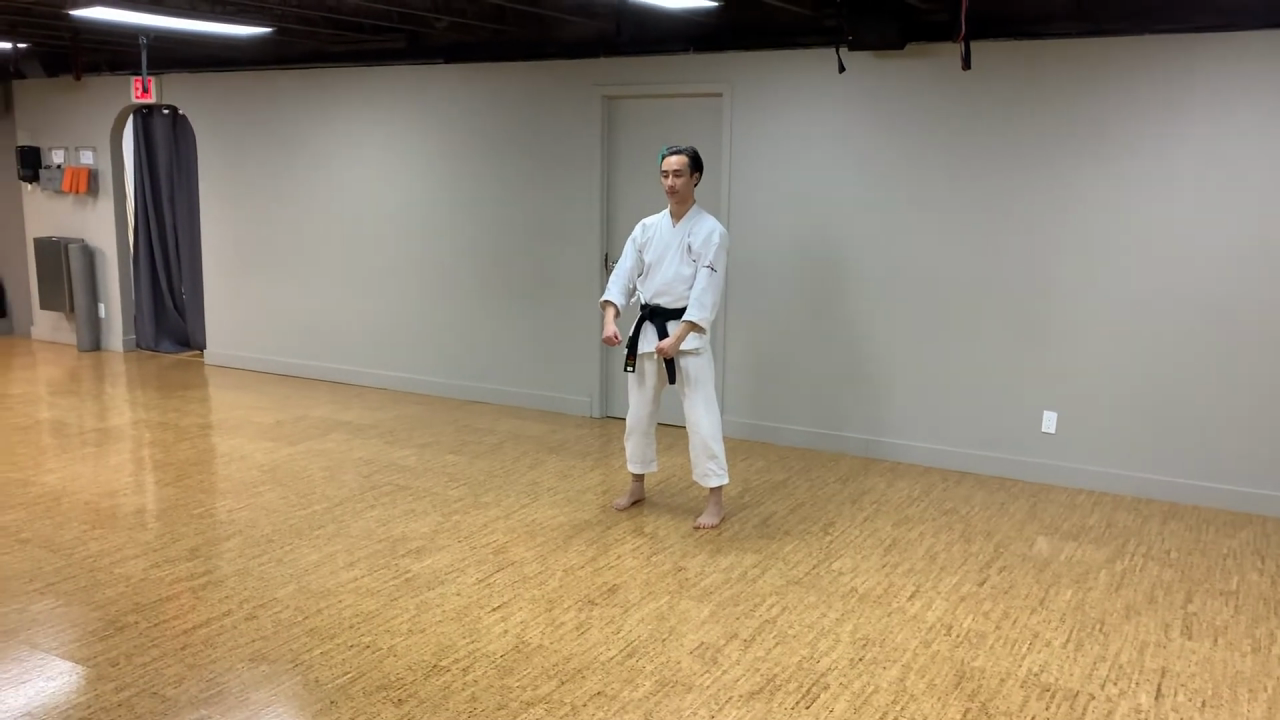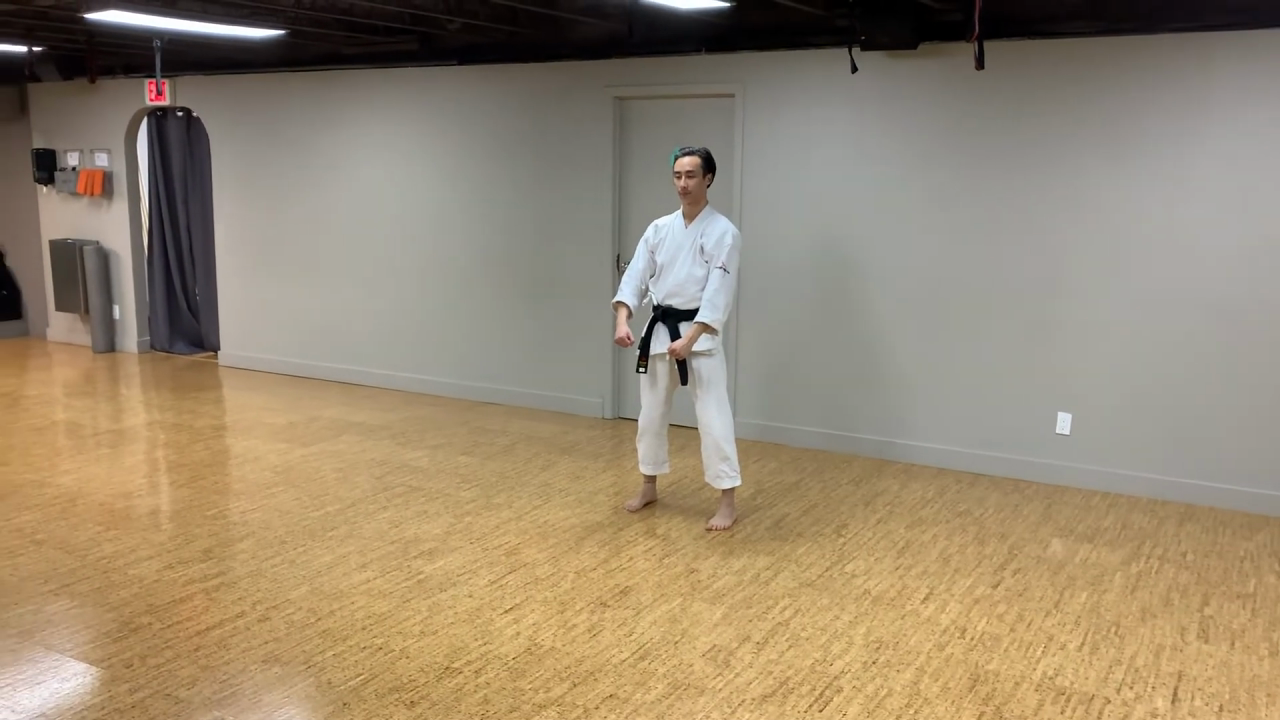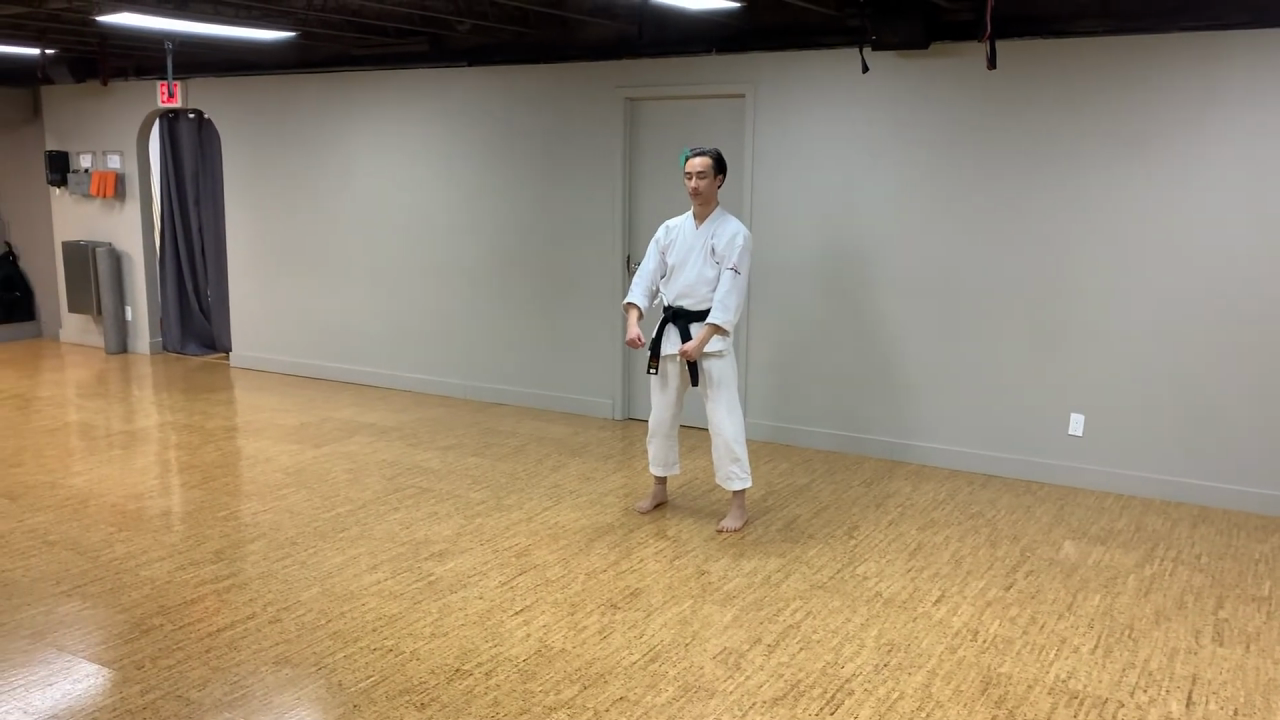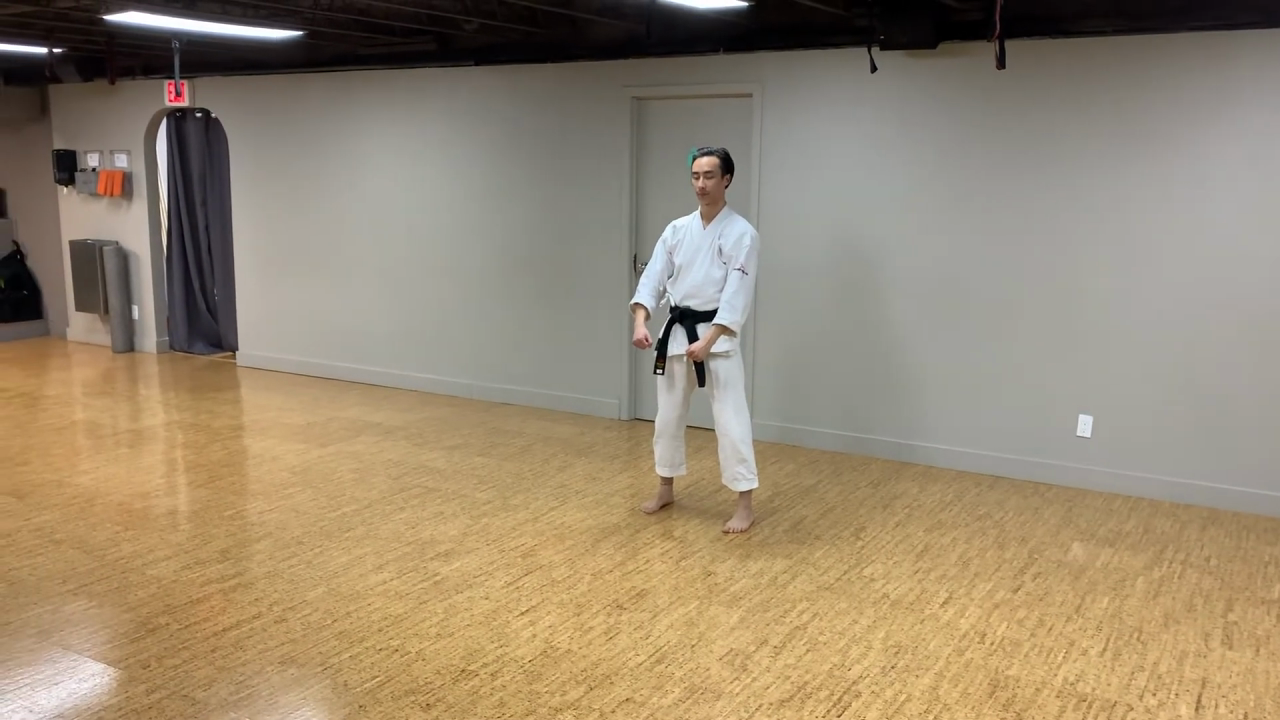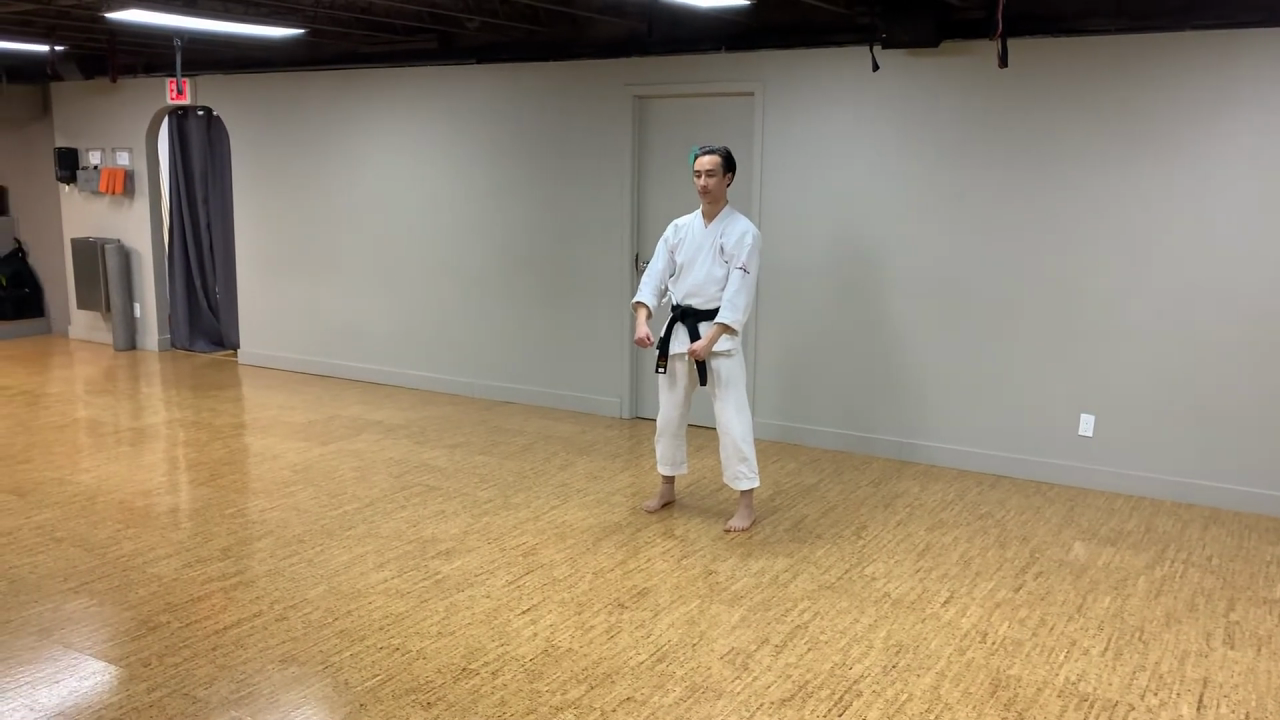
dt=0.3s
person 1, frame 1
left shoulder: (710, 231)
right shoulder: (646, 227)
left elbow: (706, 293)
right elbow: (623, 276)
left wrist: (677, 338)
right wrist: (609, 320)
left hip: (687, 332)
right hip: (645, 329)
left knee: (701, 416)
right knee: (639, 411)
left ankle: (715, 499)
right ankle: (637, 485)
person 1, frame 2
left shoulder: (723, 232)
right shoulder: (659, 228)
left elbow: (718, 294)
right elbow: (635, 277)
left wrist: (689, 339)
right wrist: (622, 321)
left hip: (699, 333)
right hip: (658, 330)
left knee: (713, 417)
right knee: (651, 412)
left ankle: (727, 501)
right ankle: (649, 487)
person 1, frame 3
left shoulder: (734, 233)
right shoulder: (670, 229)
left elbow: (730, 295)
right elbow: (646, 278)
left wrist: (701, 341)
right wrist: (633, 322)
left hip: (711, 335)
right hip: (668, 331)
left knee: (724, 419)
right knee: (662, 414)
left ankle: (738, 503)
right ankle: (659, 488)
person 1, frame 4
left shoulder: (741, 233)
right shoulder: (677, 229)
left elbow: (737, 296)
right elbow: (653, 278)
left wrist: (708, 341)
right wrist: (640, 323)
left hip: (717, 334)
right hip: (675, 332)
left knee: (731, 419)
right knee: (668, 414)
left ankle: (745, 504)
right ankle: (666, 489)
person 1, frame 5
left shoulder: (743, 232)
right shoulder: (678, 228)
left elbow: (739, 295)
right elbow: (655, 278)
left wrist: (709, 340)
right wrist: (642, 321)
left hip: (720, 334)
right hip: (677, 330)
left knee: (732, 418)
right knee: (669, 413)
left ankle: (746, 503)
right ankle: (667, 488)
